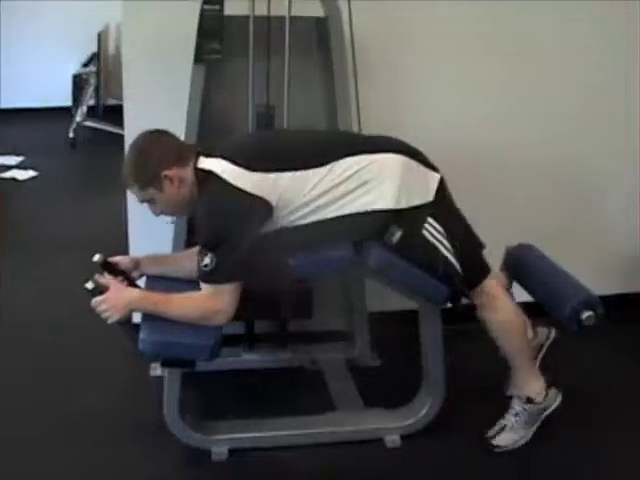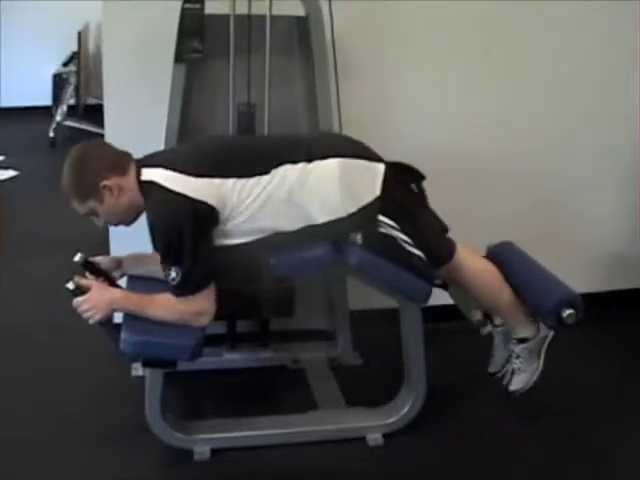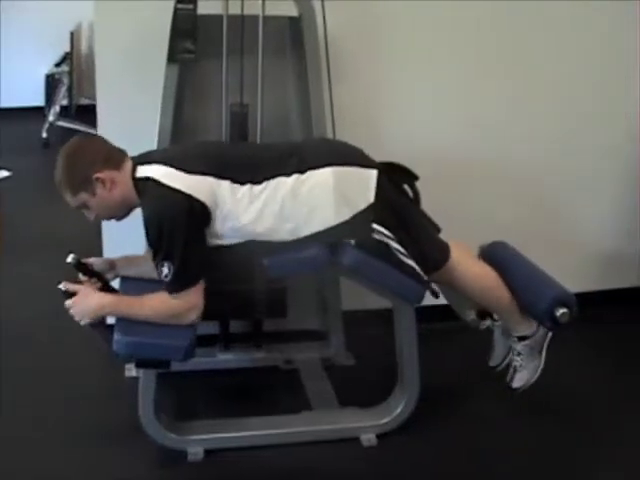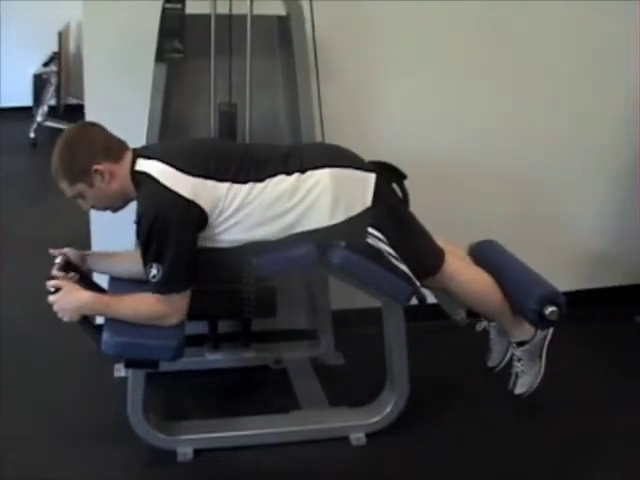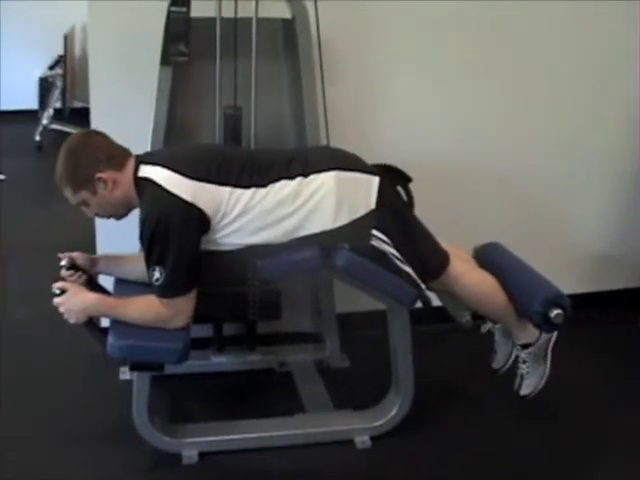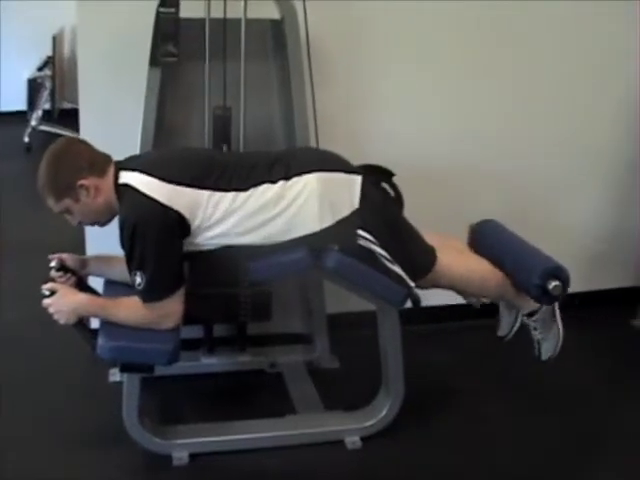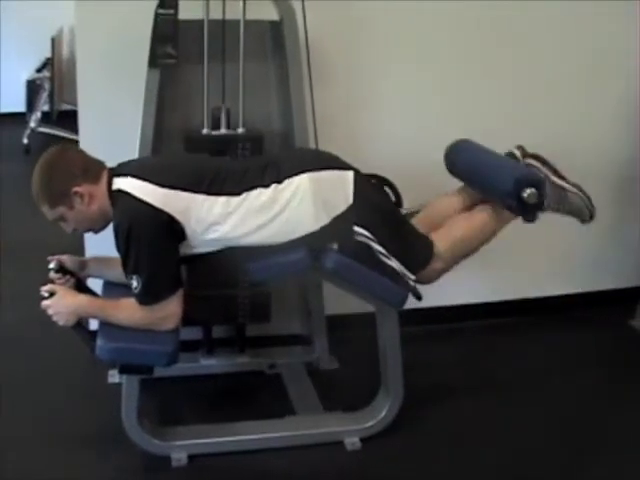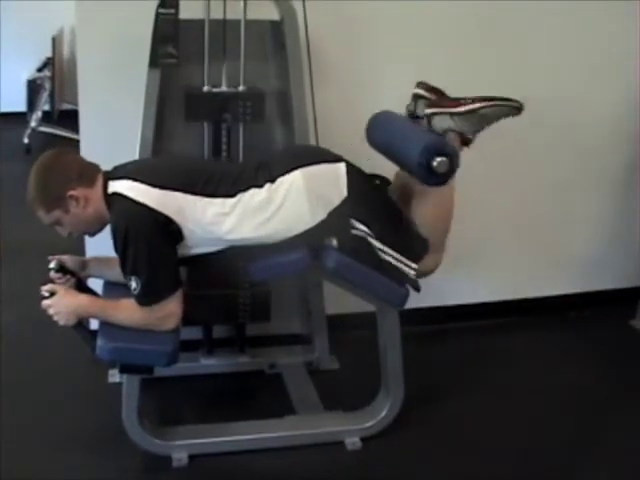
dt=0.4s
person 1, frame 1
left shoulder: (221, 196)
right shoulder: (214, 170)
left elbow: (217, 306)
right elbow: (211, 262)
left wrist: (136, 301)
right wrist: (143, 264)
left hip: (397, 183)
right hip: (380, 178)
left knee: (479, 284)
right knee: (463, 273)
left ankle: (533, 393)
right ankle: (527, 335)
person 1, frame 2
left shoulder: (168, 205)
right shoulder: (156, 175)
left elbow: (198, 309)
right elbow: (184, 264)
left wrist: (117, 301)
right wrist: (123, 263)
left hip: (346, 188)
right hip: (334, 170)
left knee: (446, 260)
right knee: (437, 256)
left ankle: (526, 332)
right ankle: (503, 322)
person 1, frame 3
left shoulder: (164, 200)
right shoulder: (153, 171)
left elbow: (186, 307)
right elbow: (183, 264)
left wrist: (104, 303)
right wrist: (117, 265)
left hip: (344, 195)
right hip: (332, 178)
left knee: (439, 263)
right knee: (432, 257)
left ankle: (525, 329)
right ankle: (504, 319)
person 1, frame 4
left shoulder: (161, 200)
right shoulder: (150, 166)
left elbow: (169, 308)
right elbow: (160, 263)
left wrist: (86, 302)
right wrist: (92, 261)
left hip: (340, 198)
right hip: (326, 180)
left knee: (435, 269)
right knee: (427, 257)
left ankle: (524, 333)
right ankle: (500, 318)
person 1, frame 5
left shoulder: (163, 204)
right shoulder: (152, 173)
left elbow: (175, 310)
right elbow: (166, 268)
left wrist: (94, 304)
right wrist: (99, 264)
left hip: (344, 201)
right hip: (331, 182)
left knee: (438, 271)
right knee: (430, 260)
left ankle: (528, 333)
right ankle: (506, 320)
person 1, frame 6
left shoulder: (143, 210)
right shoulder: (132, 175)
left elbow: (164, 312)
right elbow: (152, 270)
left wrist: (84, 305)
right wrist: (88, 265)
left hip: (328, 205)
right hip: (317, 185)
left knee: (427, 269)
right knee: (415, 250)
left ankle: (531, 299)
right ankle: (503, 264)
person 1, frame 7
left shoulder: (134, 215)
right shoulder: (127, 182)
left elbow: (162, 314)
right elbow: (152, 272)
left wrist: (85, 307)
right wrist: (87, 268)
left hip: (323, 204)
right hip: (315, 184)
left knee: (428, 262)
right knee: (415, 237)
person 1, frame 8
left shoulder: (131, 215)
right shoulder: (123, 183)
left elbow: (163, 313)
right elbow: (153, 269)
left wrist: (83, 305)
right wrist: (88, 266)
left hip: (321, 201)
right hip: (307, 178)
left knee: (424, 256)
right knee: (400, 225)
left ankle: (447, 130)
right ankle: (431, 125)
